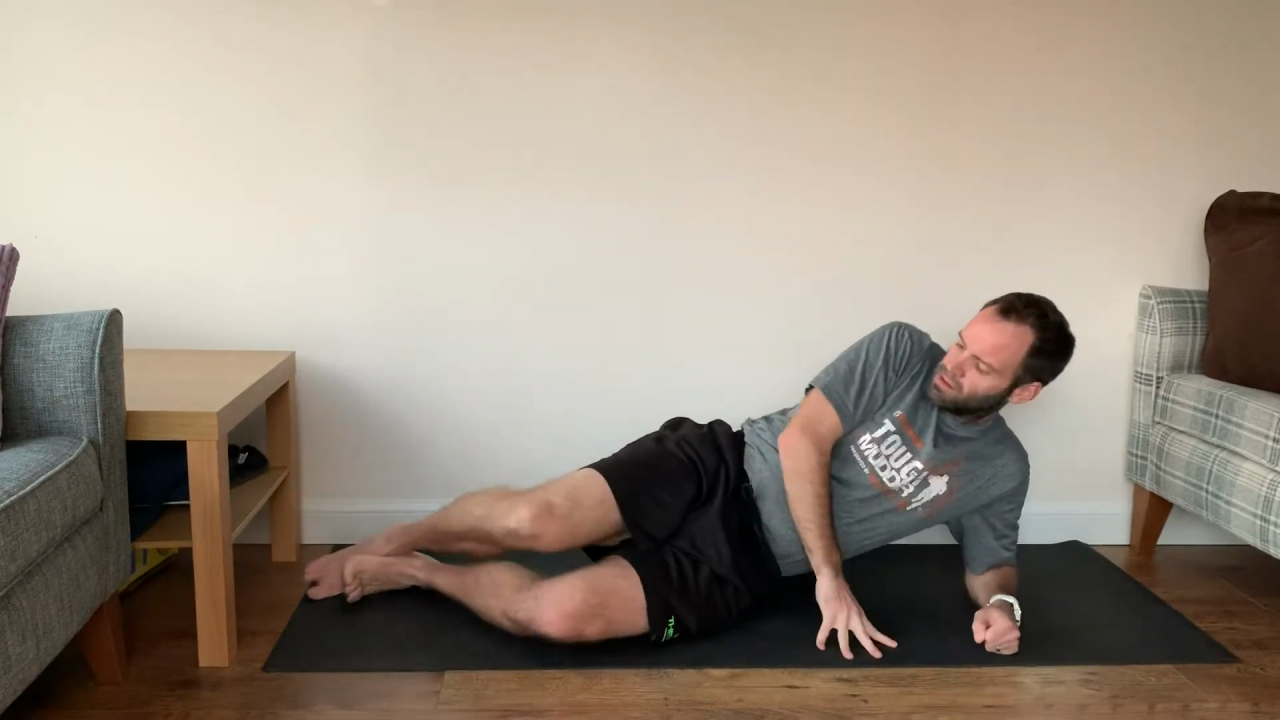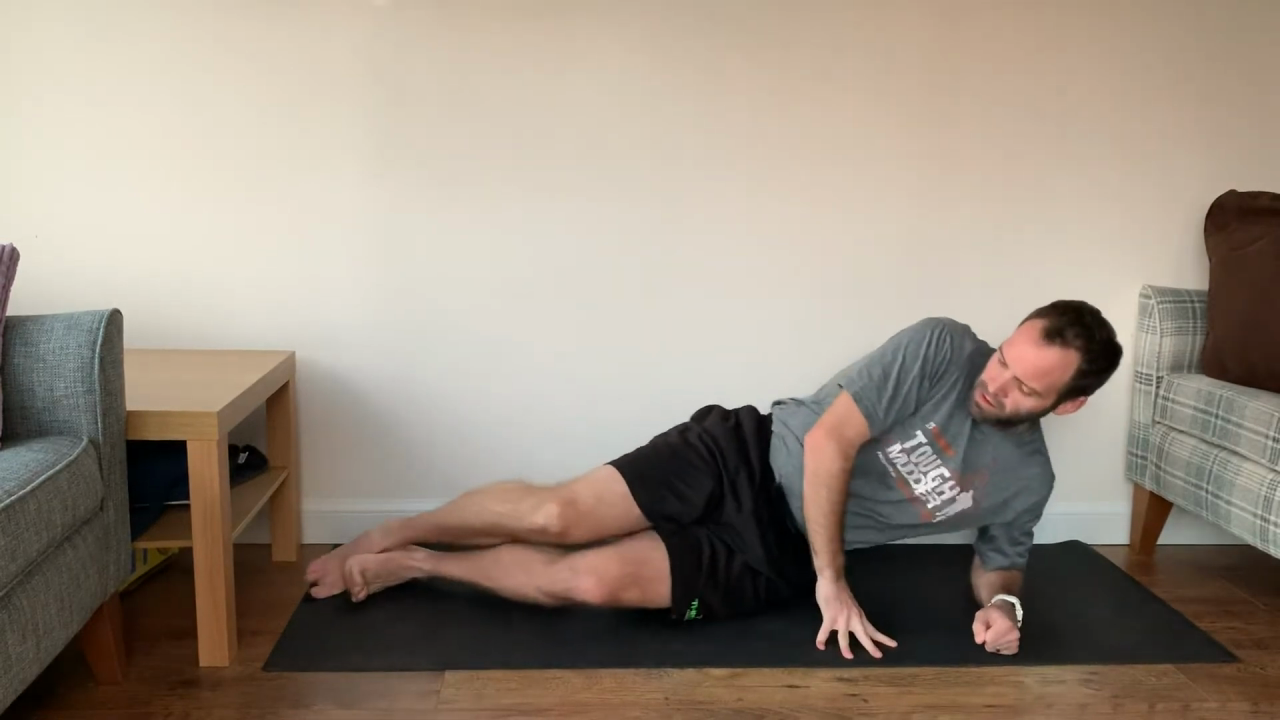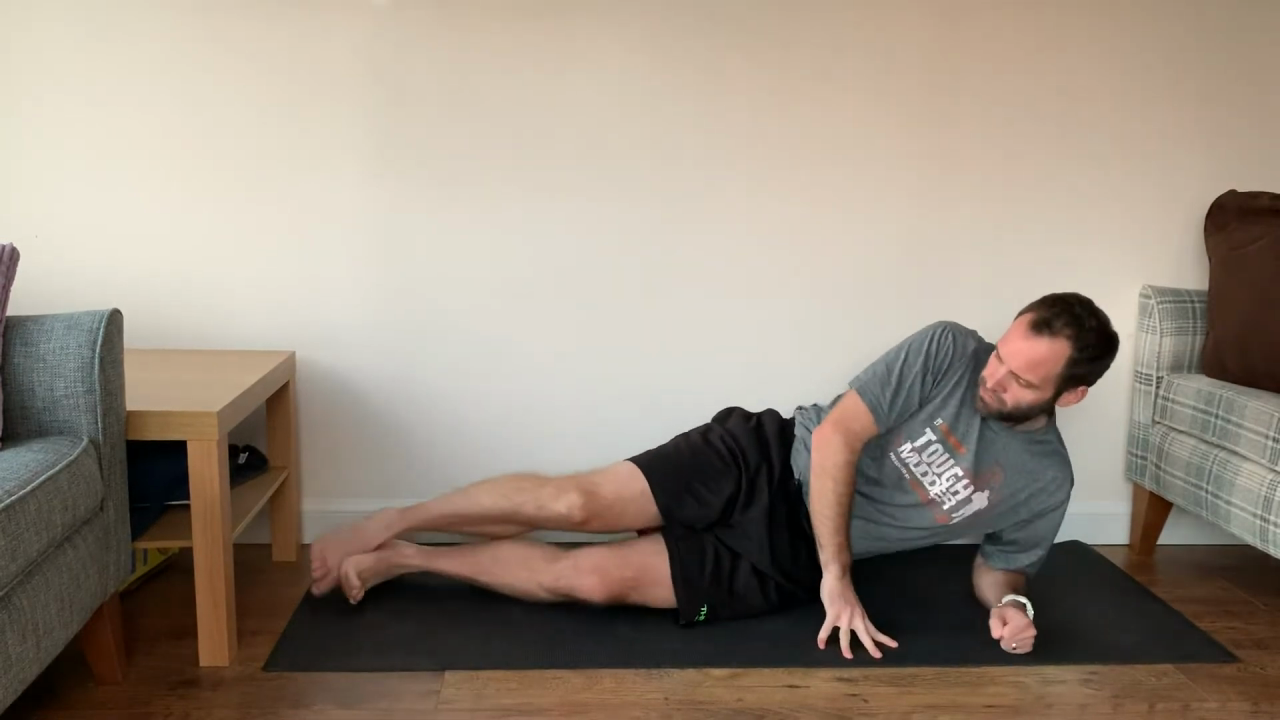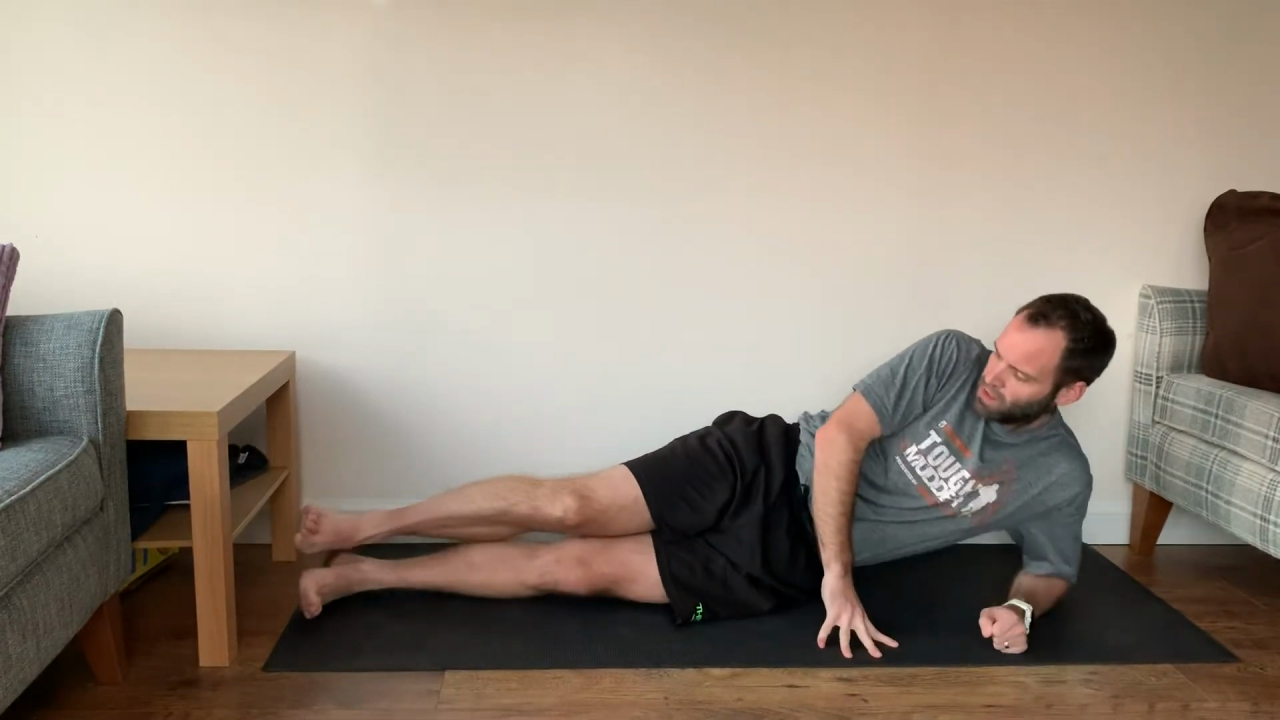
dt=0.3s
person 1, frame 1
left shoulder: (1002, 470)
right shoulder: (900, 348)
left elbow: (990, 562)
right elbow: (802, 441)
left wrist: (999, 603)
right wrist: (831, 580)
left hip: (741, 563)
right hip: (715, 470)
left knee: (558, 613)
right knee: (532, 519)
left ankle: (414, 571)
right ankle: (391, 540)
person 1, frame 2
left shoulder: (1026, 477)
right shoulder: (940, 346)
left elbow: (1000, 561)
right elbow: (828, 442)
left wrist: (1002, 604)
right wrist: (834, 582)
left hip: (772, 552)
right hip: (745, 457)
left knee: (595, 578)
right knee: (555, 516)
left ankle: (414, 566)
right ankle: (387, 535)
person 1, frame 3
left shoulder: (1046, 480)
right shoulder: (947, 349)
left elbow: (1000, 563)
right elbow: (834, 438)
left wrist: (1011, 605)
right wrist: (837, 580)
left hip: (784, 555)
right hip: (766, 461)
left knee: (594, 578)
right knee: (577, 500)
left ankle: (403, 562)
right ankle: (380, 528)
person 1, frame 4
left shoulder: (1060, 475)
right shoulder: (949, 357)
left elbow: (1053, 568)
right elbow: (842, 434)
left wrist: (1020, 607)
right wrist: (838, 576)
left hip: (778, 563)
right hip: (766, 466)
left knee: (575, 567)
right knee: (570, 507)
left ankle: (363, 575)
right ankle: (365, 527)
